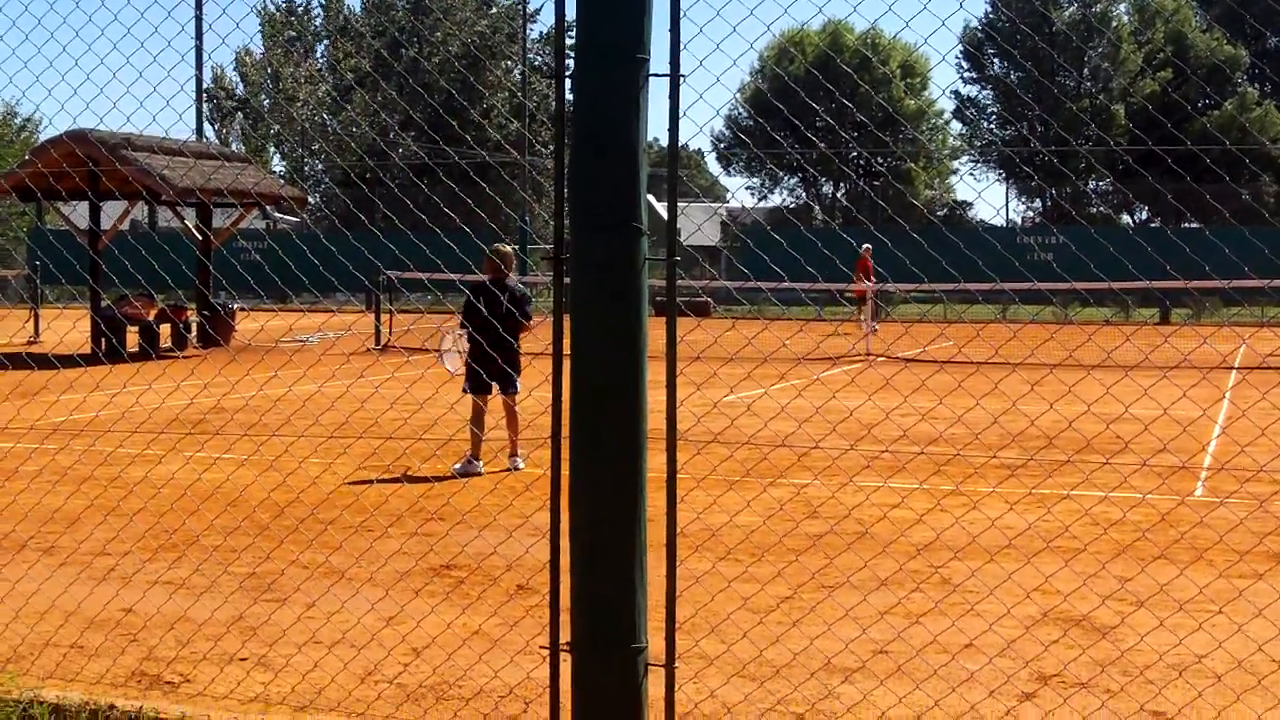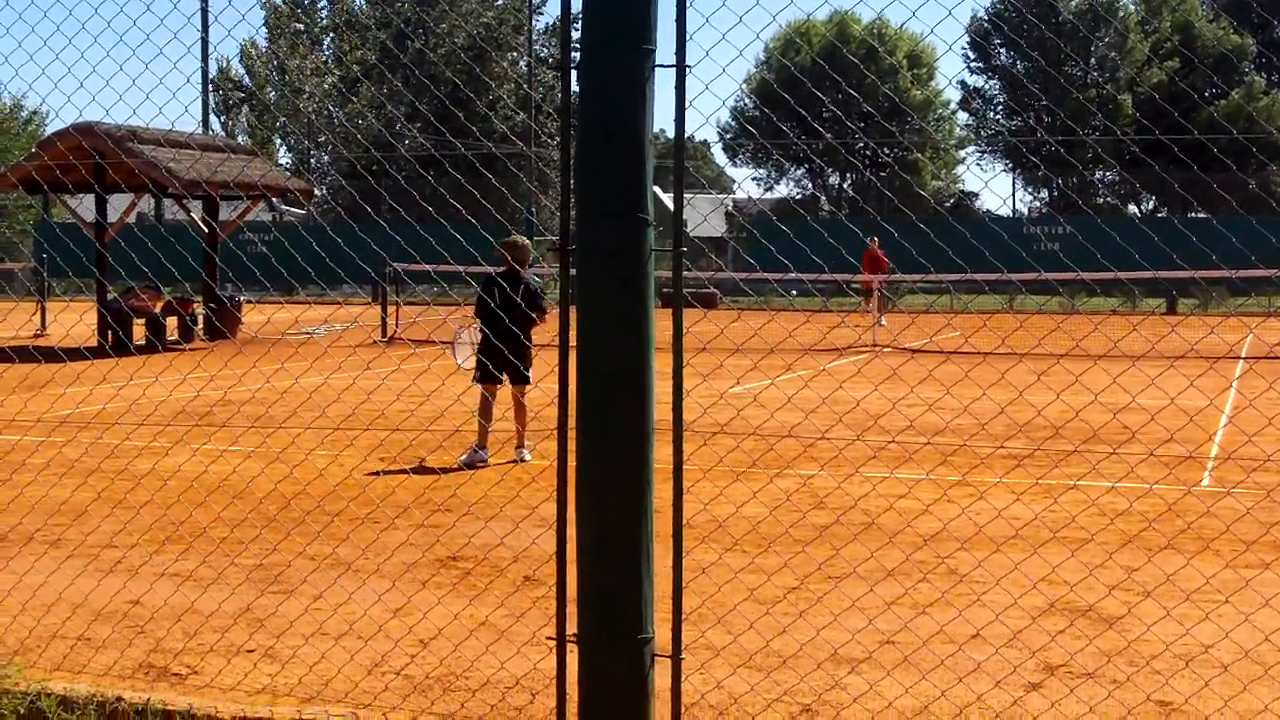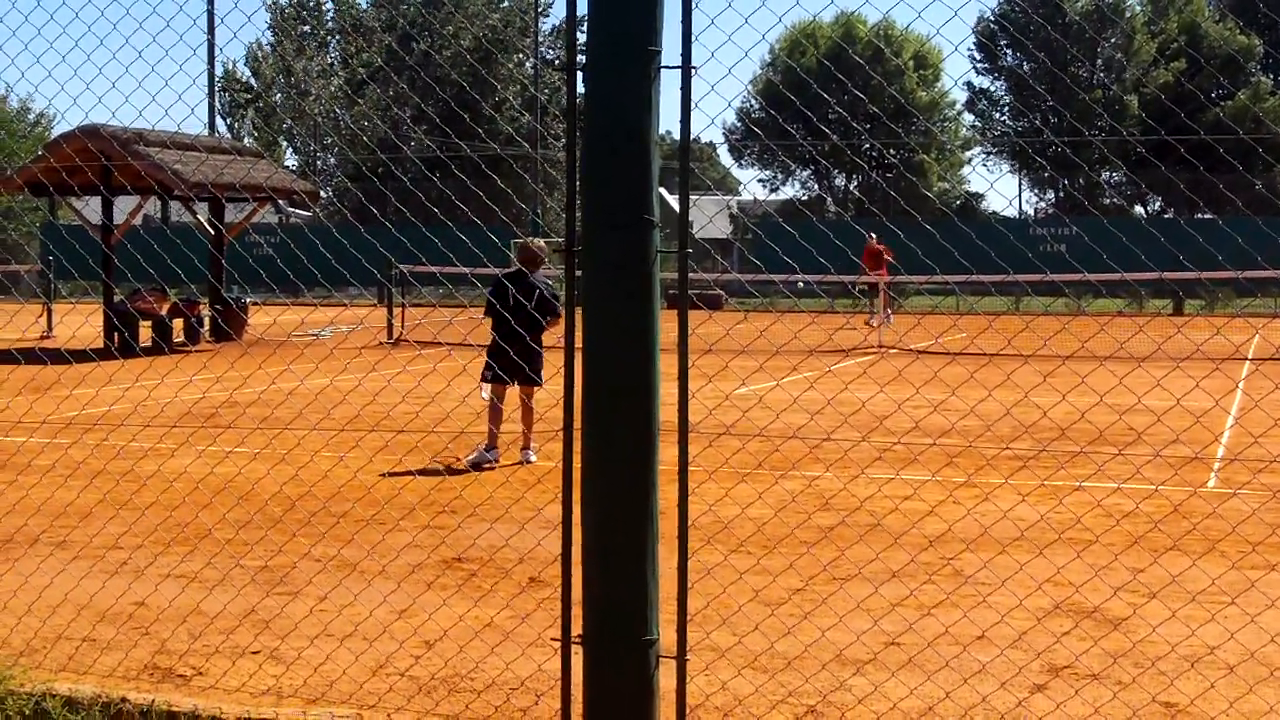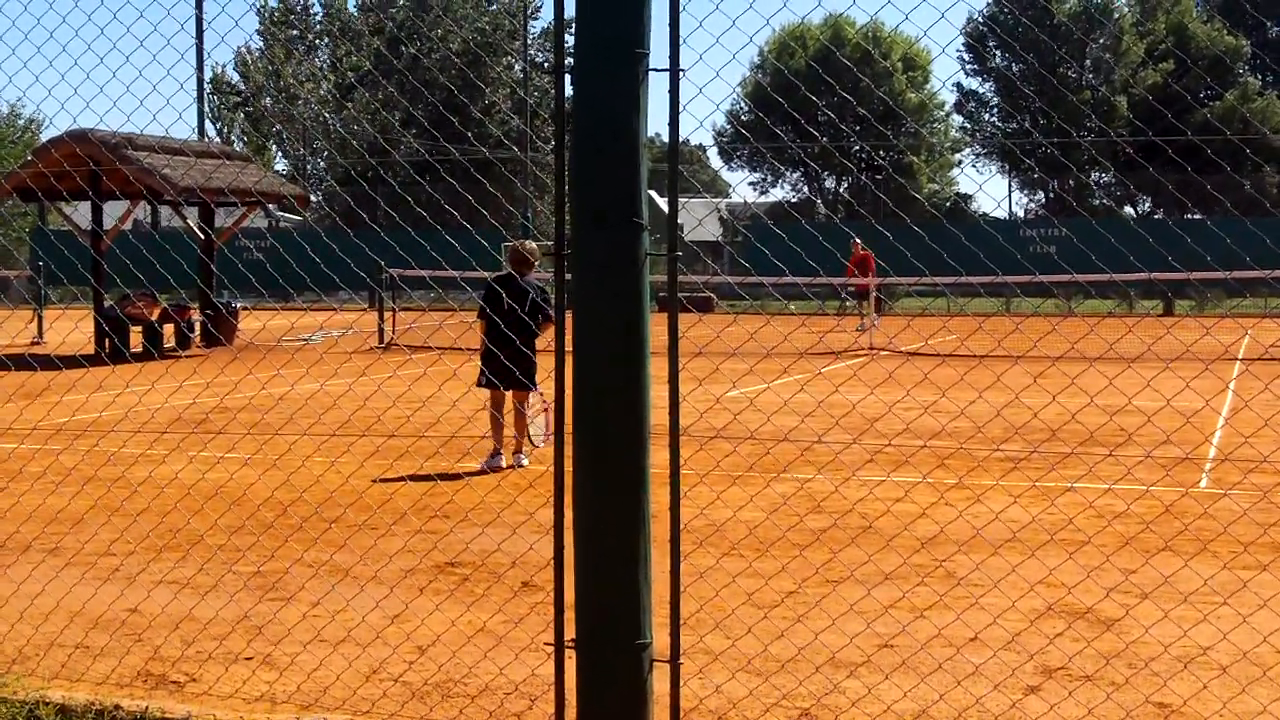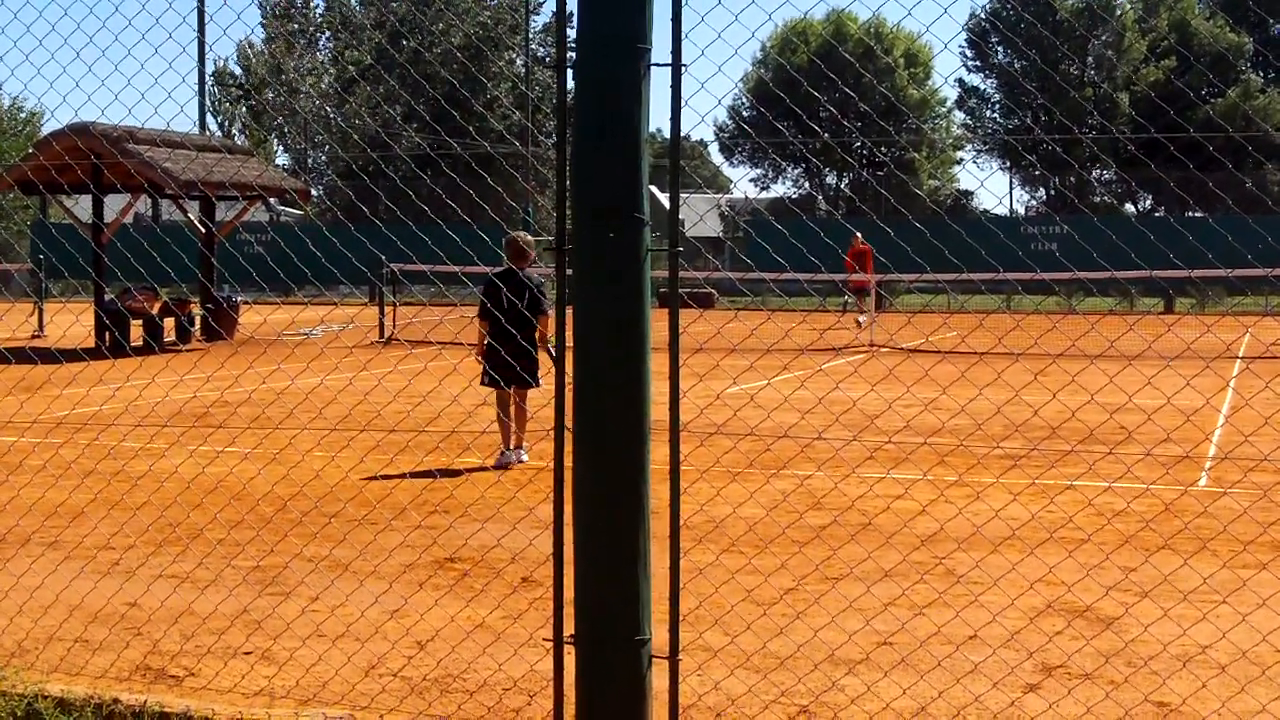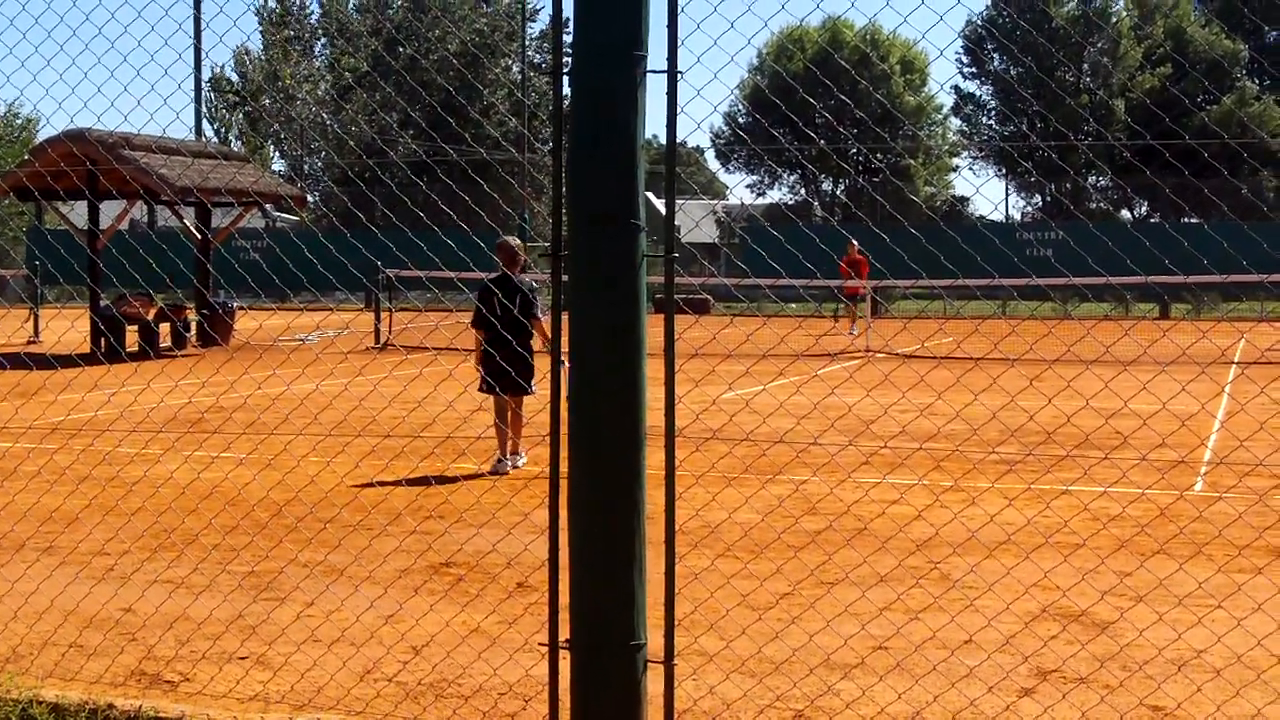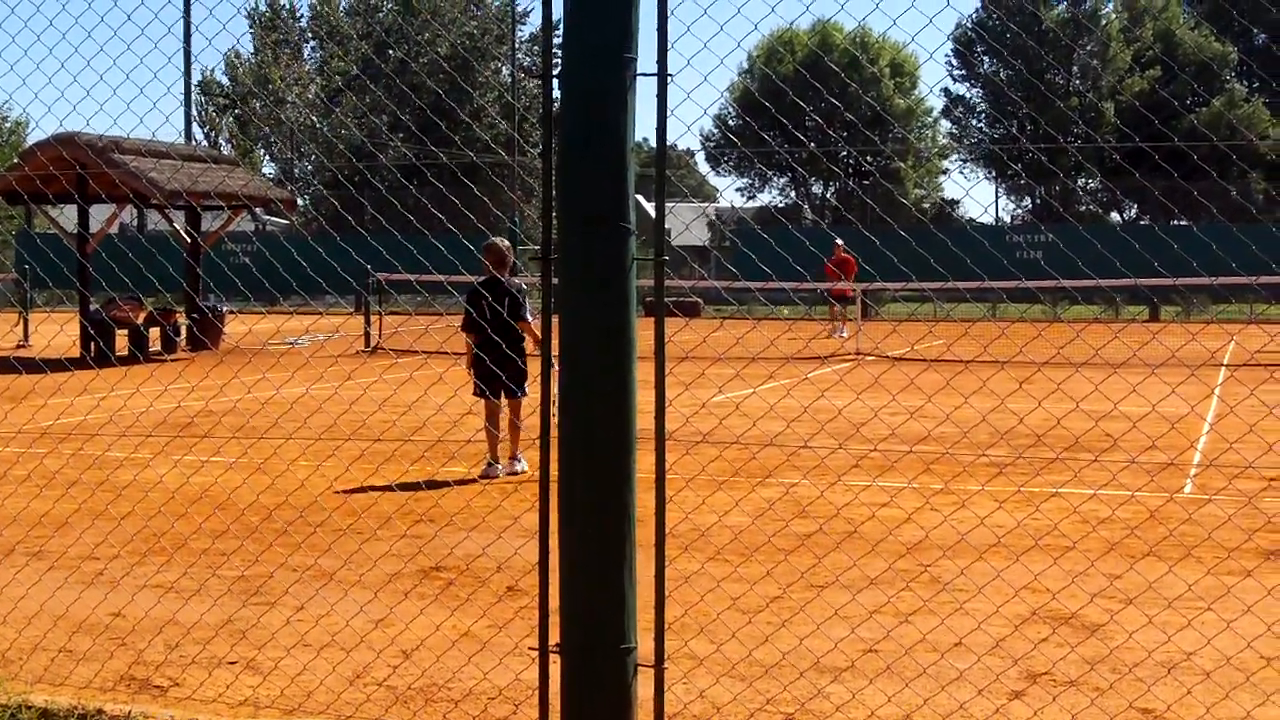
dt=0.2s
person 1, frame 1
left shoulder: (477, 291)
right shoulder: (518, 291)
left elbow: (467, 325)
right elbow: (526, 324)
left hip: (480, 354)
right hip: (508, 355)
left knee: (478, 407)
right knee: (510, 405)
left ankle: (474, 459)
right ankle: (515, 456)
person 1, frame 2
left shoulder: (491, 280)
right shoulder: (531, 283)
left elbow: (480, 315)
right elbow: (541, 315)
right wrist: (524, 326)
left hip: (492, 344)
right hip: (519, 345)
left knee: (487, 397)
right knee: (519, 397)
left ankle: (481, 448)
right ankle: (522, 447)
person 1, frame 3
left shoulder: (503, 279)
right shoulder: (544, 285)
left elbow: (491, 313)
right elbow: (556, 317)
right wrist: (537, 329)
left hip: (502, 345)
right hip: (530, 347)
left knee: (497, 397)
right knee: (527, 399)
left ankle: (491, 447)
right ankle: (527, 449)
person 1, frame 4
left shoulder: (495, 283)
right shoulder: (537, 288)
left elbow: (484, 318)
right elbow: (547, 321)
left wrist: (484, 343)
right wrist: (530, 336)
left hip: (496, 349)
right hip: (523, 351)
left knee: (496, 402)
right knee: (520, 403)
left ankle: (497, 452)
right ankle: (519, 453)
person 1, frame 5
left shoulder: (494, 280)
right shoulder: (534, 281)
left elbow: (484, 318)
right elbow: (542, 315)
left wrist: (480, 344)
right wrist: (543, 335)
left hip: (497, 347)
right hip: (525, 346)
left knee: (503, 399)
right knee: (520, 400)
left ankle: (507, 450)
right ankle: (519, 448)
person 1, frame 6
left shoulder: (488, 287)
right shoulder: (527, 286)
left elbow: (479, 326)
right elbow: (535, 319)
left wrist: (478, 352)
right wrist: (546, 337)
left hip: (494, 353)
right hip: (520, 353)
left knee: (501, 406)
right knee: (517, 406)
left ankle: (503, 458)
right ankle: (515, 453)
person 1, frame 7
left shoulder: (476, 290)
right shoulder: (516, 287)
left elbow: (470, 329)
right elbow: (523, 321)
left wrist: (470, 355)
right wrist: (537, 339)
left hip: (486, 357)
right hip: (513, 355)
left knee: (491, 410)
right knee: (514, 408)
left ankle: (494, 463)
right ankle: (515, 458)
